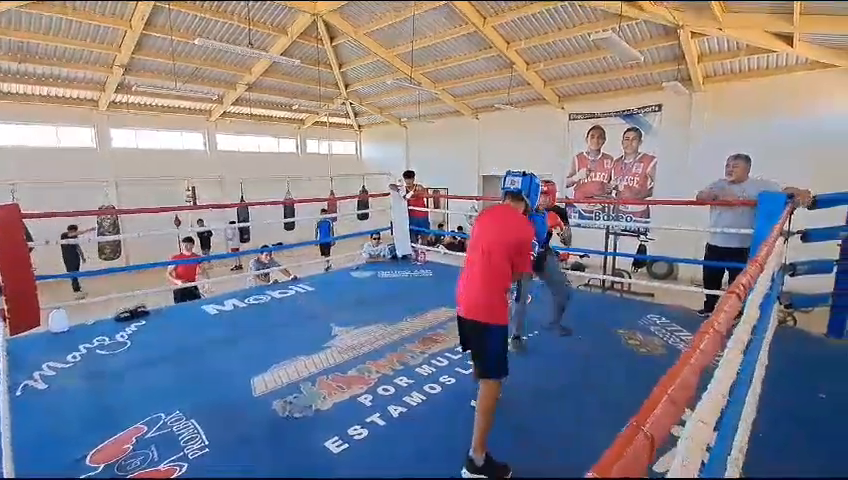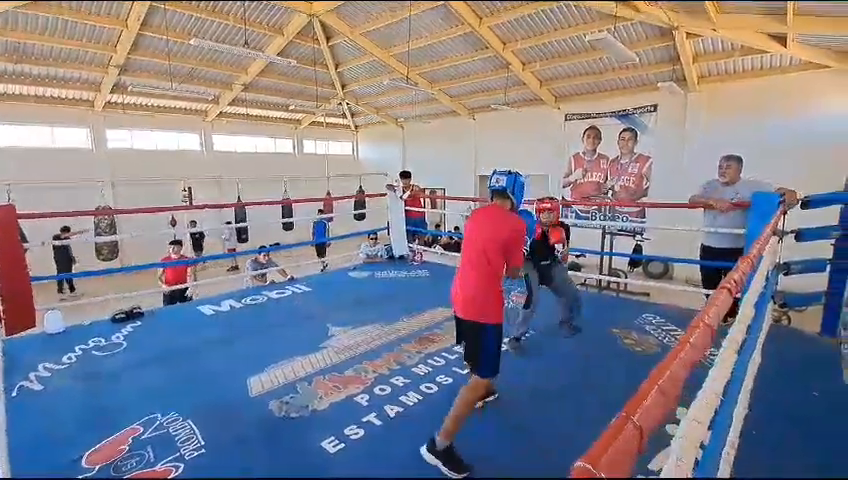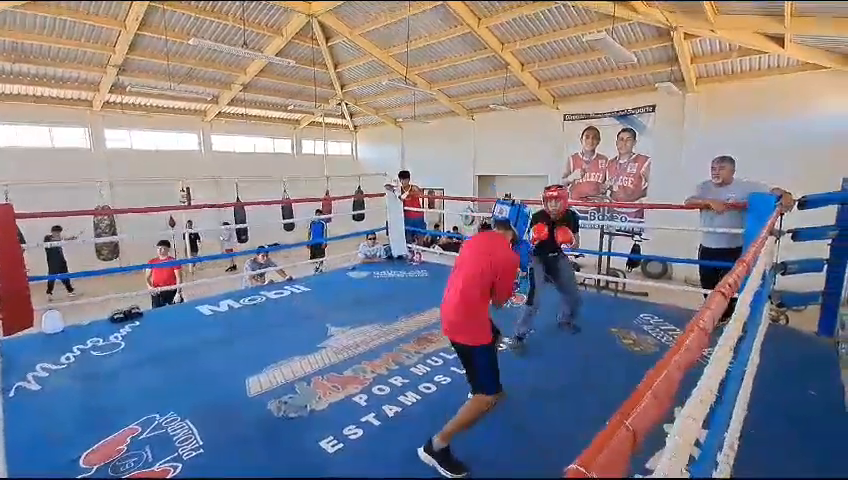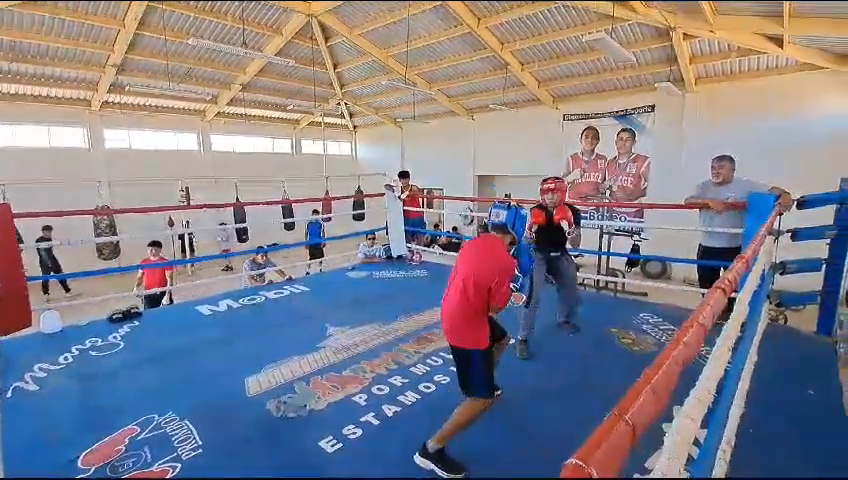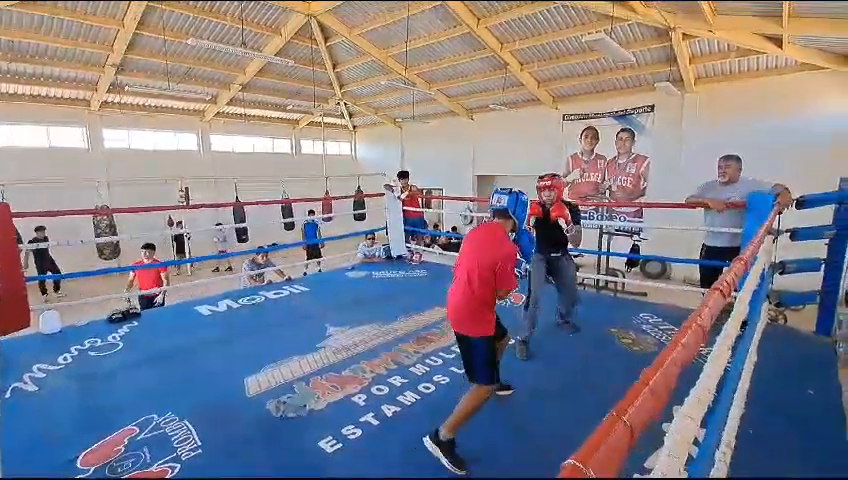
dt=0.2s
person 1, frame 1
left shoulder: (484, 216)
right shoulder: (524, 228)
right elbow: (519, 275)
right wrist: (531, 248)
left hip: (466, 298)
right hip: (489, 307)
left knee: (480, 350)
right knee: (492, 379)
left ankle: (480, 393)
person 1, frame 2
left shoulder: (475, 216)
right shoulder: (516, 224)
right elbow: (514, 272)
left hip: (462, 296)
right hip: (484, 305)
left knee: (478, 352)
right knee: (482, 376)
left ankle: (484, 391)
person 1, frame 3
left shoulder: (475, 240)
right shoulder: (509, 256)
right elbow: (498, 301)
left hip: (452, 312)
right hip: (468, 322)
left knee: (493, 337)
right knee: (487, 395)
left ankle: (478, 388)
right ankle: (436, 446)
person 1, frame 4
left shoulder: (473, 244)
right shoulder: (505, 262)
right elbow: (495, 309)
right wrist: (511, 283)
left hip: (456, 314)
right hip: (467, 330)
left knee: (501, 340)
right knee: (480, 398)
left ankle: (486, 383)
right ankle: (432, 449)
person 1, frame 5
left shoulder: (476, 232)
right shoulder: (507, 249)
right elbow: (502, 294)
right wrist: (515, 268)
left hip: (461, 305)
right hip: (473, 318)
left knee: (501, 339)
right knee: (484, 386)
left ankle: (495, 380)
right ankle: (443, 437)
person 2, frame 1
left shoulder: (559, 212)
right shoulder: (526, 213)
left elbow: (567, 243)
left wrist: (561, 229)
left hip: (545, 254)
left knee: (563, 289)
right knee: (522, 293)
left ankle: (555, 321)
right ankle: (516, 334)
person 2, frame 2
left shoulder: (562, 228)
left elbow: (563, 260)
left wrist: (561, 246)
left hip: (551, 265)
right hip: (531, 265)
left knee: (573, 297)
right knee: (532, 300)
left ankle: (566, 321)
right ankle: (516, 336)
person 2, frame 3
left shoulder: (571, 217)
right shoulder: (537, 218)
left elbow: (575, 246)
left wrist: (570, 241)
right wrist: (533, 240)
left hip: (558, 258)
right hip: (538, 258)
left knee: (573, 295)
right knee: (534, 296)
left ankle: (565, 320)
right ankle: (519, 335)
person 2, frame 4
left shoulder: (572, 212)
right shoulder: (536, 212)
left elbow: (576, 244)
left wrist: (569, 225)
right wrist: (531, 227)
left hip: (560, 257)
right hip: (539, 256)
left knee: (570, 293)
right knee: (534, 297)
left ankle: (564, 319)
right ankle: (523, 338)
person 2, frame 5
left shoulder: (571, 209)
right shoulder: (535, 209)
left elbow: (577, 242)
left wrist: (567, 223)
right wrist: (529, 221)
left hip: (561, 257)
right hip: (539, 256)
left knee: (569, 294)
right knee: (534, 297)
left ankle: (563, 319)
right ankle: (523, 338)
person 3, frame 1
left shoulder: (759, 186)
right shoulder: (718, 185)
left elbow: (785, 191)
right elbow: (699, 197)
left wrist: (801, 193)
right wrist: (719, 194)
left hip: (741, 247)
right hip: (714, 244)
right knee: (710, 278)
right ankle: (711, 306)
person 3, frame 2
left shoulder: (751, 186)
right shoulder: (709, 186)
left elbow: (777, 191)
right elbow: (693, 200)
left wrist: (789, 193)
right wrist: (712, 201)
left hip: (735, 247)
right hip: (709, 245)
right knee: (708, 281)
left ankle: (729, 314)
person 3, frame 3
left shoulder: (745, 187)
right shoulder: (704, 187)
left elbow: (772, 191)
right elbow: (689, 202)
left wrist: (785, 195)
right wrist: (709, 201)
left hip: (733, 247)
right hip: (707, 246)
right knee: (707, 282)
left ankle: (727, 314)
person 3, frame 4
left shoulder: (745, 185)
right shoulder: (704, 187)
left elbow: (770, 190)
right elbow: (688, 202)
left wrist: (784, 195)
right wrist: (708, 201)
left hip: (734, 246)
right hip: (707, 245)
right knee: (706, 282)
left ankle: (729, 313)
person 3, frame 5
left shoulder: (749, 185)
right shoulder: (708, 187)
left elbow: (775, 187)
right elbow: (689, 200)
left wrist: (785, 193)
right wrist: (708, 201)
left hip: (739, 245)
right hip: (711, 245)
right knee: (707, 282)
